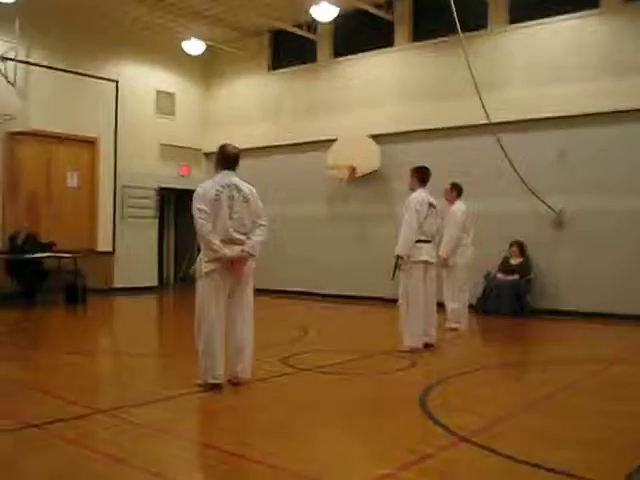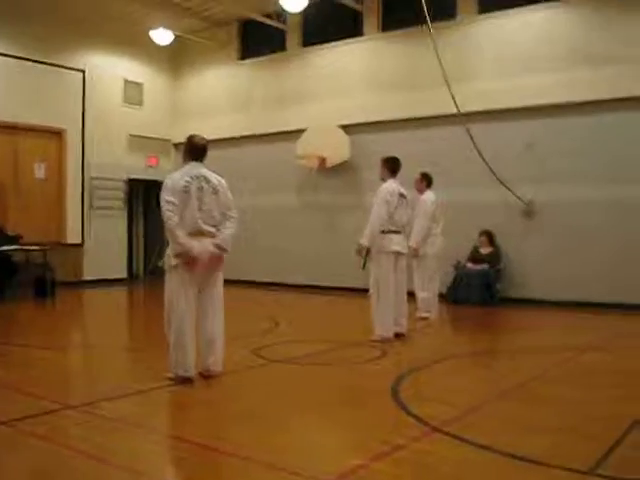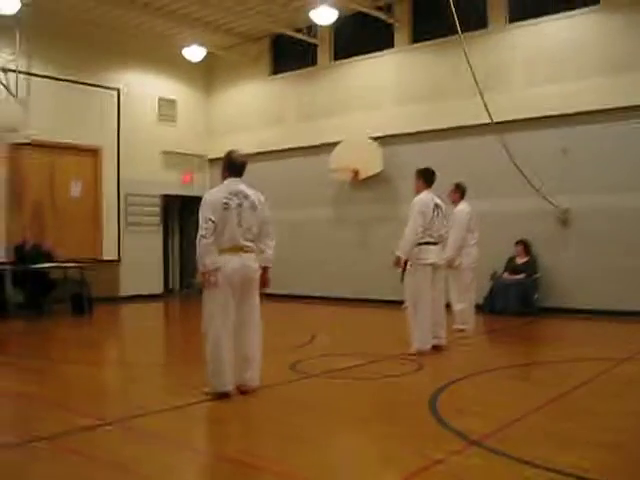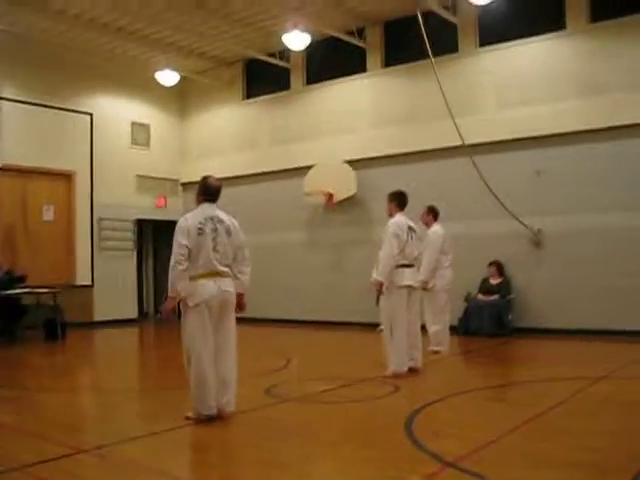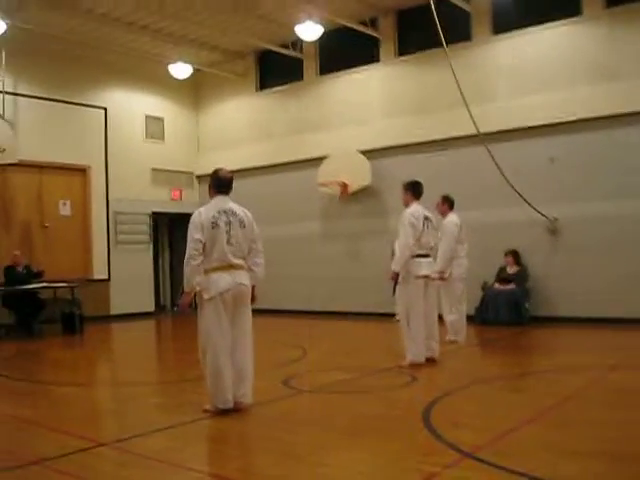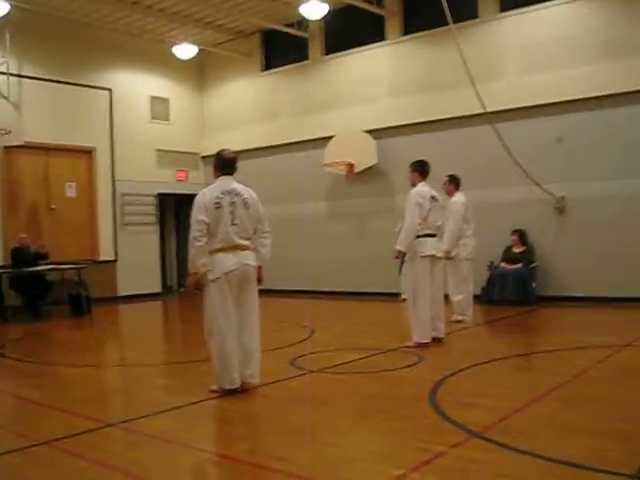
dt=0.3s
person 1, frame 1
left shoulder: (205, 189)
right shoulder: (249, 191)
left elbow: (203, 226)
right elbow: (260, 225)
left wrist: (222, 255)
right wrist: (246, 252)
left hip: (215, 259)
right hip: (243, 260)
left knee: (211, 319)
right knee: (241, 317)
left ankle: (212, 376)
right ankle: (240, 372)
person 1, frame 2
left shoulder: (173, 180)
right shoulder: (218, 182)
left elbow: (171, 219)
right elbow: (230, 216)
left wrist: (184, 249)
right wrist: (221, 247)
left hip: (185, 250)
right hip: (212, 249)
left knee: (181, 312)
right knee: (211, 310)
left ankle: (183, 369)
right ankle: (211, 365)
person 1, frame 3
left shoulder: (213, 196)
right shoulder: (257, 197)
left elbow: (205, 236)
right elbow: (267, 235)
left wrist: (205, 269)
right wrist: (265, 267)
left hip: (222, 264)
right hip: (250, 263)
left knee: (219, 326)
right knee: (248, 324)
left ankle: (221, 384)
right ankle: (248, 380)
person 1, frame 4
left shoulder: (188, 221)
right shoulder: (231, 223)
left elbow: (179, 261)
right elbow: (242, 260)
left wrist: (173, 295)
right wrist: (240, 292)
left hip: (199, 290)
right hip: (225, 289)
left knee: (200, 351)
right knee: (224, 349)
left ankle: (205, 408)
right ankle: (224, 405)
person 1, frame 5
left shoulder: (202, 215)
right shoulder: (245, 215)
left elbow: (194, 256)
right elbow: (256, 253)
left wrist: (189, 289)
right wrist: (252, 284)
left hip: (214, 283)
right hip: (240, 281)
left knee: (216, 344)
right knee: (241, 341)
left ankle: (222, 401)
right ankle: (241, 397)
person 1, frame 6
left shoulder: (205, 196)
right shoulder: (250, 195)
left elbow: (198, 237)
right elbow: (262, 233)
left wrist: (195, 271)
right wrist: (259, 265)
left hip: (219, 264)
right hip: (246, 262)
left knee: (222, 324)
right knee: (247, 322)
left ankle: (229, 381)
right ankle: (248, 377)
person 2, frame 1
left shoulder: (414, 199)
right shoulder: (432, 202)
left elbow: (409, 228)
right elbow: (435, 228)
left wrist: (401, 253)
right wrist: (429, 249)
left hip: (415, 252)
right hip: (429, 251)
left knee: (412, 298)
right knee: (428, 297)
left ankle: (414, 341)
right ankle: (428, 337)
person 2, frame 2
left shoulder: (385, 189)
right shoulder: (403, 192)
left elbow: (377, 219)
right elbow: (405, 219)
left wrist: (364, 242)
right wrist: (400, 236)
left hip: (385, 241)
right hip: (399, 242)
left knee: (383, 289)
right knee: (398, 287)
left ankle: (384, 330)
right ankle: (399, 327)
person 2, frame 3
left shoulder: (420, 201)
right shoulder: (439, 203)
left elbow: (413, 231)
right elbow: (442, 231)
left wrist: (401, 254)
right wrist: (435, 249)
left hip: (421, 254)
right hip: (436, 253)
left knee: (419, 301)
right knee: (435, 299)
left ankle: (422, 343)
right ankle: (437, 339)
person 2, frame 4
left shoulder: (394, 224)
right shoulder: (411, 226)
left elbow: (389, 254)
right elbow: (415, 253)
left wrist: (380, 279)
left hip: (396, 277)
right hip: (410, 275)
left knee: (395, 323)
right knee: (410, 321)
left ankle: (398, 366)
right ankle: (413, 361)
person 2, frame 5
left shoulder: (409, 214)
right shoulder: (428, 215)
left elbow: (406, 244)
right elbow: (432, 242)
left wrist: (396, 268)
left hip: (412, 266)
right hip: (427, 265)
left knee: (412, 313)
right knee: (427, 311)
left ankle: (416, 355)
right ankle: (430, 351)
person 2, frame 6
left shoulder: (416, 193)
right shoulder: (434, 195)
left elbow: (412, 223)
right elbow: (437, 222)
left wrist: (401, 247)
left hip: (419, 246)
right hip: (433, 244)
left knee: (418, 293)
right knee: (434, 291)
left ankle: (422, 336)
right ankle: (436, 332)
person 3, frame 1
left shoulder: (456, 210)
right shoulder: (459, 208)
left elbow: (453, 235)
left wrist: (445, 255)
right wrist: (446, 253)
left hip: (456, 255)
right hip: (459, 254)
left knee: (454, 290)
right knee: (458, 289)
left ankle: (457, 322)
right ankle: (458, 321)
person 3, frame 2
left shoulder: (425, 200)
right shoulder: (429, 198)
left elbow: (423, 224)
left wrist: (415, 245)
right wrist: (416, 243)
left hip: (426, 244)
right hip: (429, 243)
left knee: (425, 279)
right knee: (428, 279)
left ankle: (427, 311)
right ankle: (428, 310)
person 3, frame 3
left shoulder: (460, 211)
right shoulder: (464, 209)
left elbow: (457, 236)
left wrist: (450, 257)
right wrist: (451, 255)
left hip: (462, 256)
right hip: (465, 255)
left knee: (461, 291)
right knee: (464, 291)
left ankle: (464, 323)
right ankle: (465, 321)
person 3, frame 4
left shoulder: (433, 233)
right shoulder: (438, 231)
left elbow: (431, 258)
left wrist: (424, 279)
right wrist: (426, 278)
left hip: (436, 278)
right hip: (439, 277)
left knee: (436, 313)
right knee: (438, 312)
left ankle: (439, 344)
right ankle: (439, 343)
person 3, frame 5
left shoulder: (449, 222)
right shoulder: (453, 221)
left elbow: (447, 248)
left wrist: (441, 269)
right wrist: (442, 268)
left hip: (452, 268)
right hip: (455, 267)
left knee: (453, 302)
right knee: (455, 302)
left ankle: (456, 334)
right ankle: (456, 333)
person 3, frame 6
left shoulder: (456, 201)
right shoulder: (459, 200)
left elbow: (454, 228)
left wrist: (447, 248)
right wrist: (449, 247)
left hip: (459, 247)
right hip: (462, 246)
left knee: (459, 283)
right knee: (462, 282)
left ankle: (462, 314)
right ankle: (463, 313)
